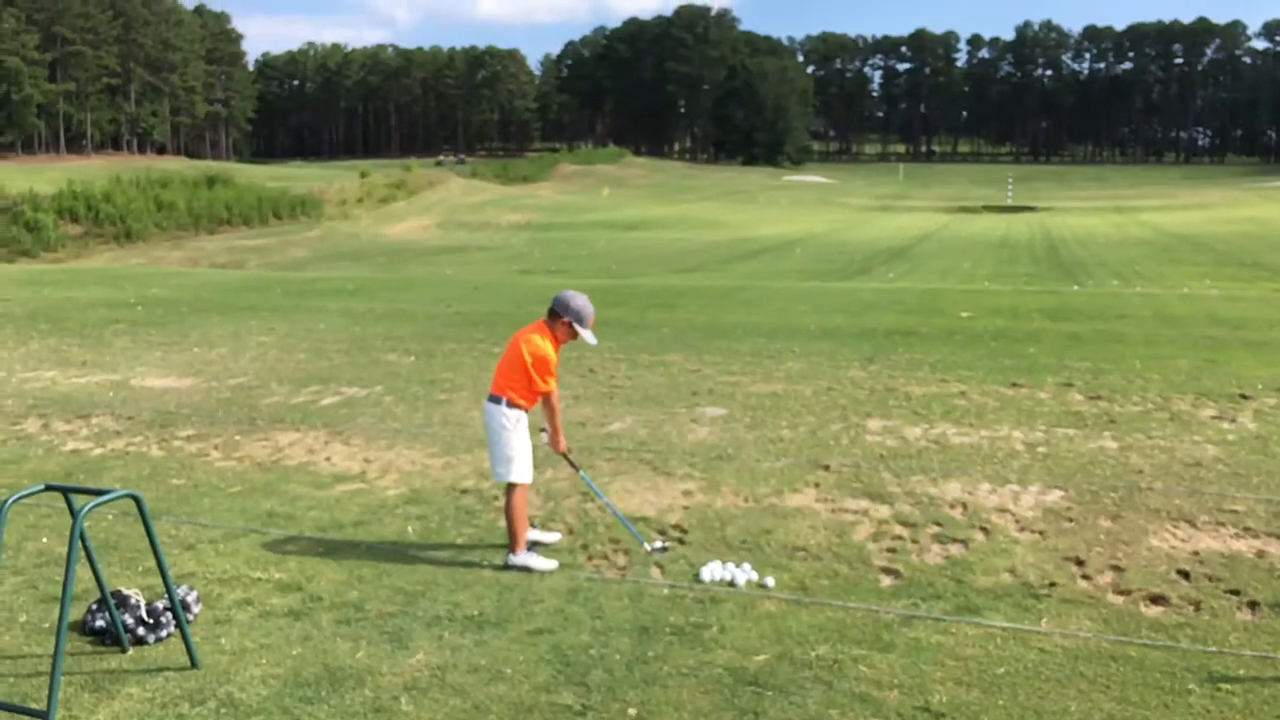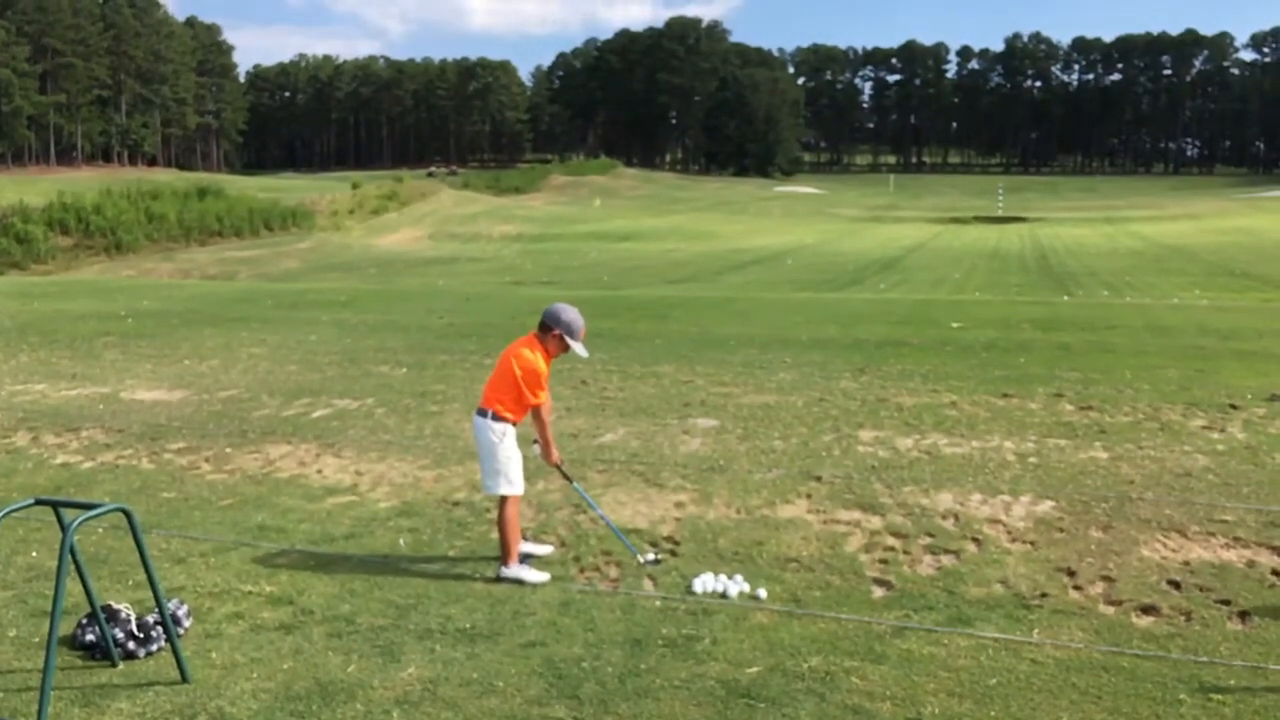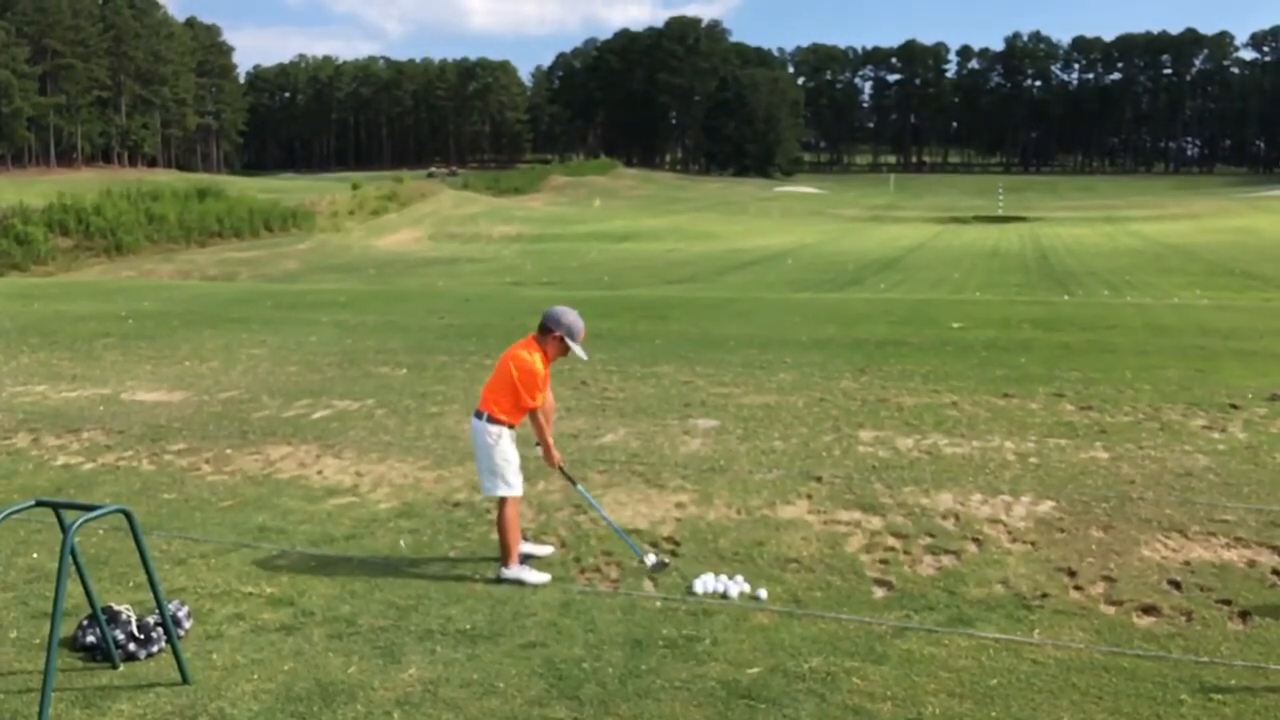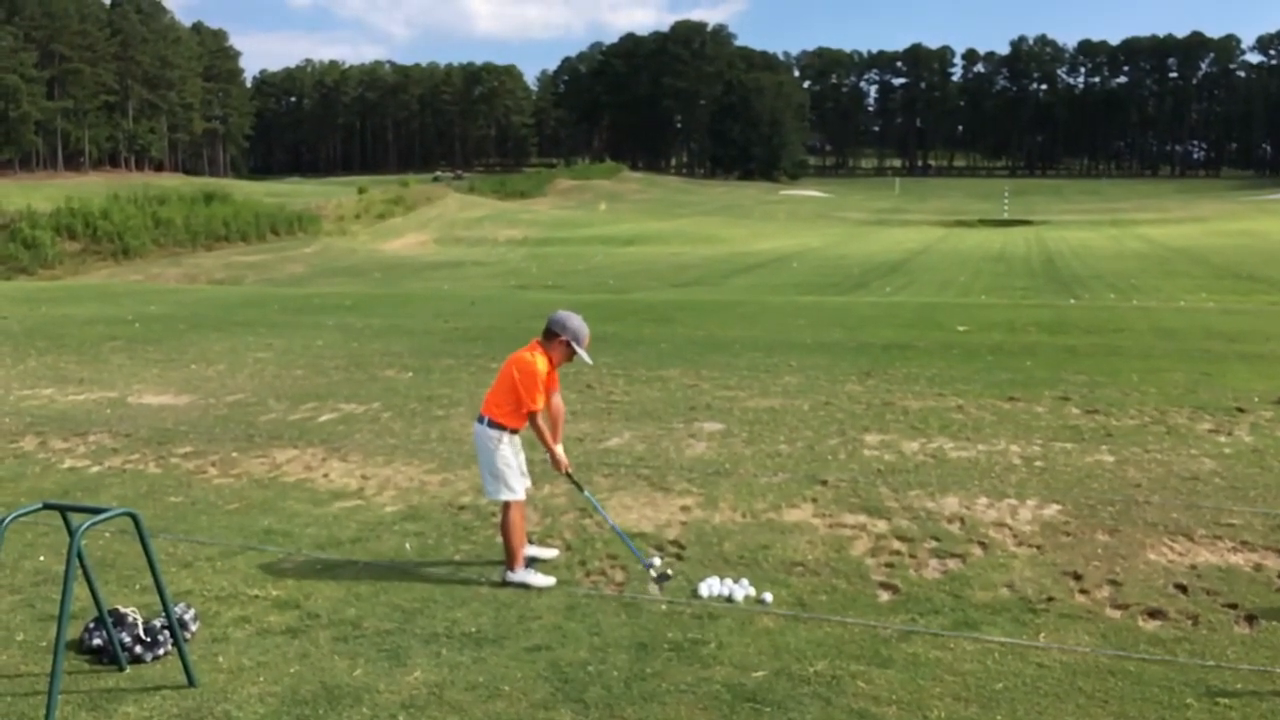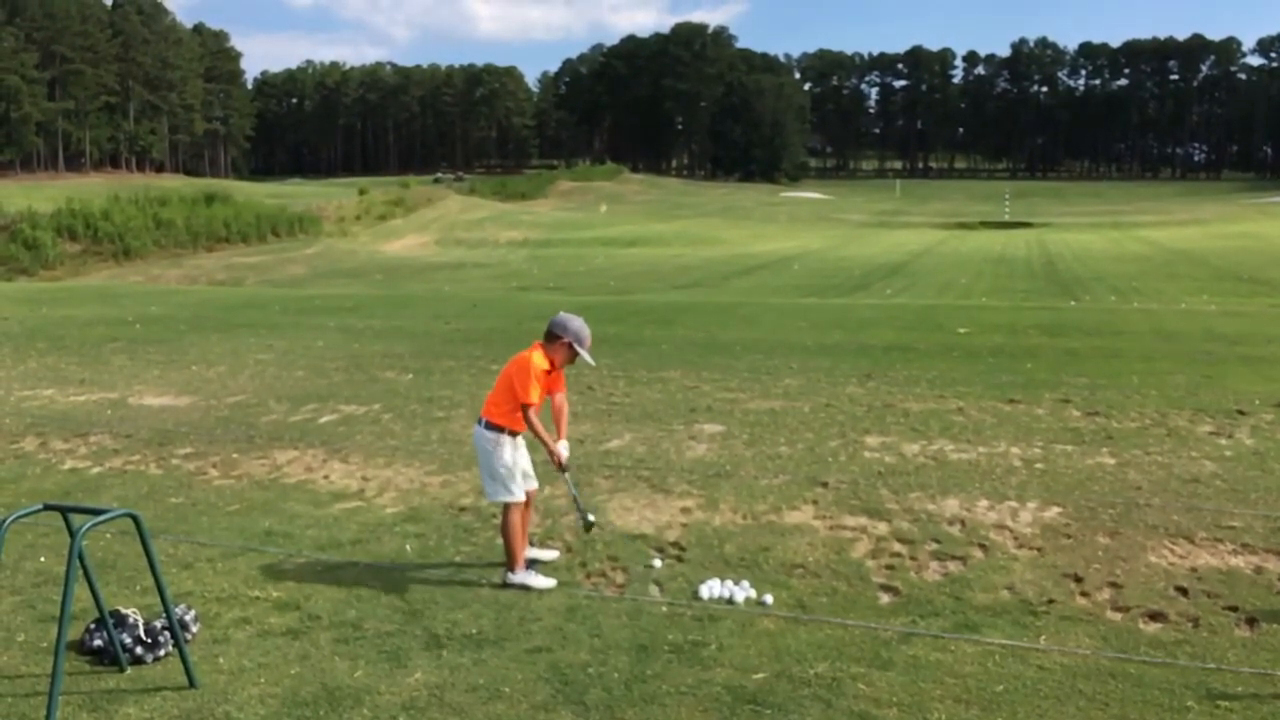
dt=1s
person 1, frame 1
left shoulder: (538, 334)
right shoulder: (542, 347)
left elbow: (547, 391)
right elbow: (549, 398)
left wrist: (552, 429)
right wrist: (557, 435)
left hip: (508, 408)
right hip: (507, 411)
left knee: (521, 476)
right knee: (518, 481)
left ankle: (523, 530)
right ankle: (518, 552)
person 1, frame 2
left shoulder: (533, 348)
right shoulder: (532, 360)
left elbow: (544, 399)
right elbow: (539, 411)
left wrist: (545, 442)
right wrist: (548, 447)
left hip: (499, 422)
right hip: (497, 425)
left knee: (513, 488)
right knee: (510, 494)
left ankle: (516, 542)
right ankle: (510, 564)
person 1, frame 3
left shoulder: (536, 351)
right shoulder: (529, 362)
left elbow: (546, 397)
right elbow: (535, 413)
left wrist: (549, 441)
right wrist: (548, 449)
left hip: (499, 424)
right hip: (494, 427)
left knee: (513, 489)
right knee: (508, 495)
left ankle: (516, 543)
right ankle: (510, 565)
person 1, frame 4
left shoulder: (545, 359)
right shoulder: (533, 365)
left elbow: (555, 401)
right elbow: (536, 419)
left wrist: (558, 445)
right wrist: (554, 454)
left hip: (506, 431)
right hip: (496, 433)
left knee: (521, 491)
right knee: (512, 499)
left ankle: (522, 546)
right ankle: (516, 569)
person 1, frame 5
left shoulder: (552, 363)
right shoulder: (532, 363)
left elbow: (560, 401)
right elbow: (528, 414)
left wrist: (562, 441)
right wrist: (550, 447)
left hip: (512, 434)
right hip: (495, 435)
left knee: (528, 492)
right knee: (514, 500)
left ankle: (522, 548)
right ankle: (516, 571)
